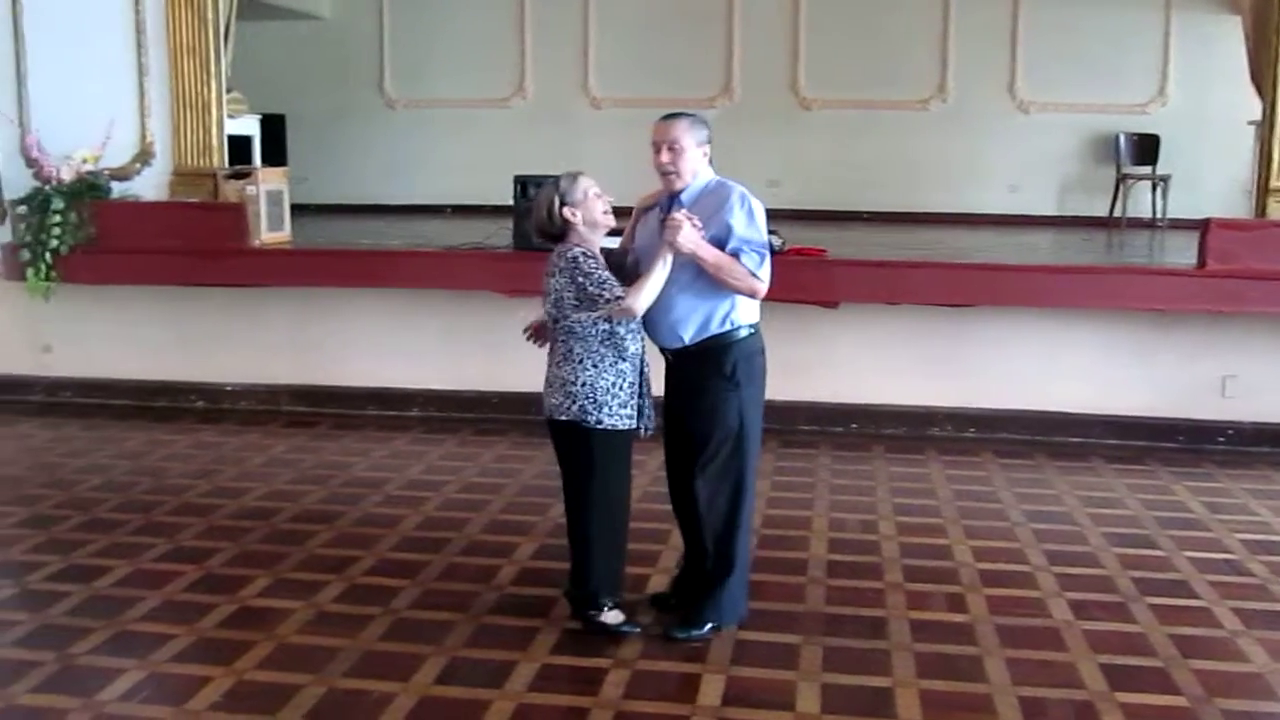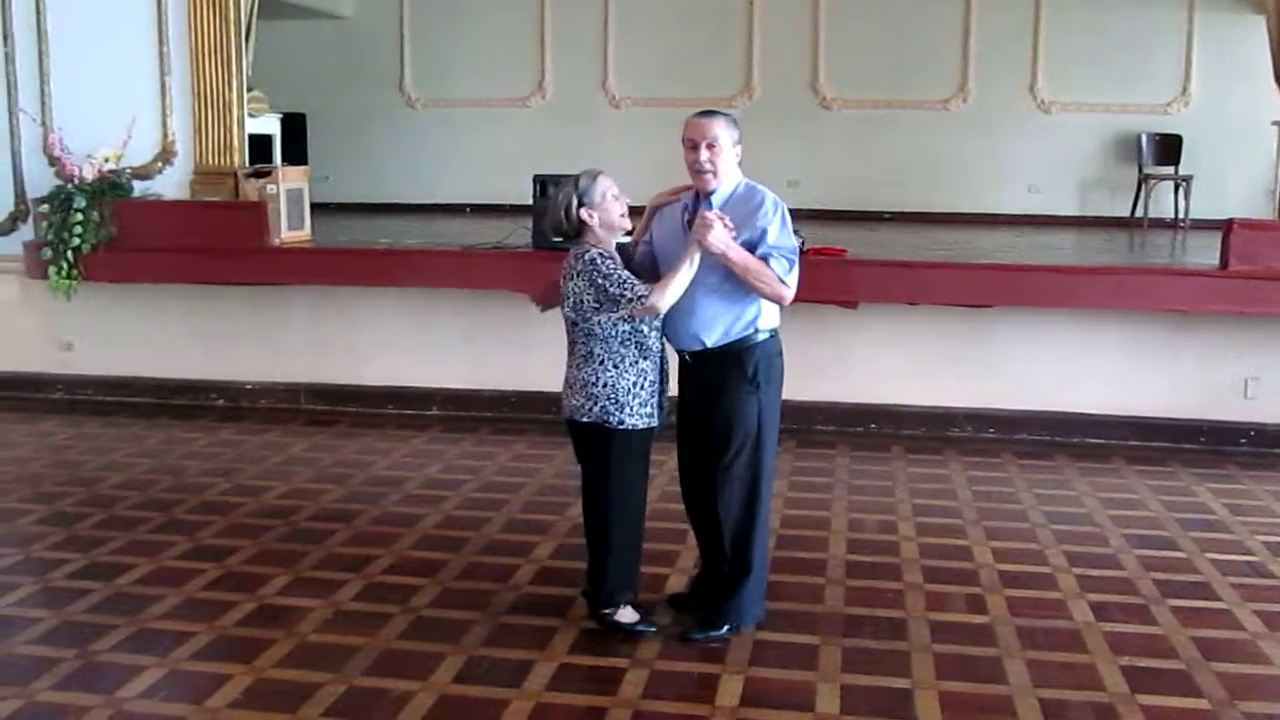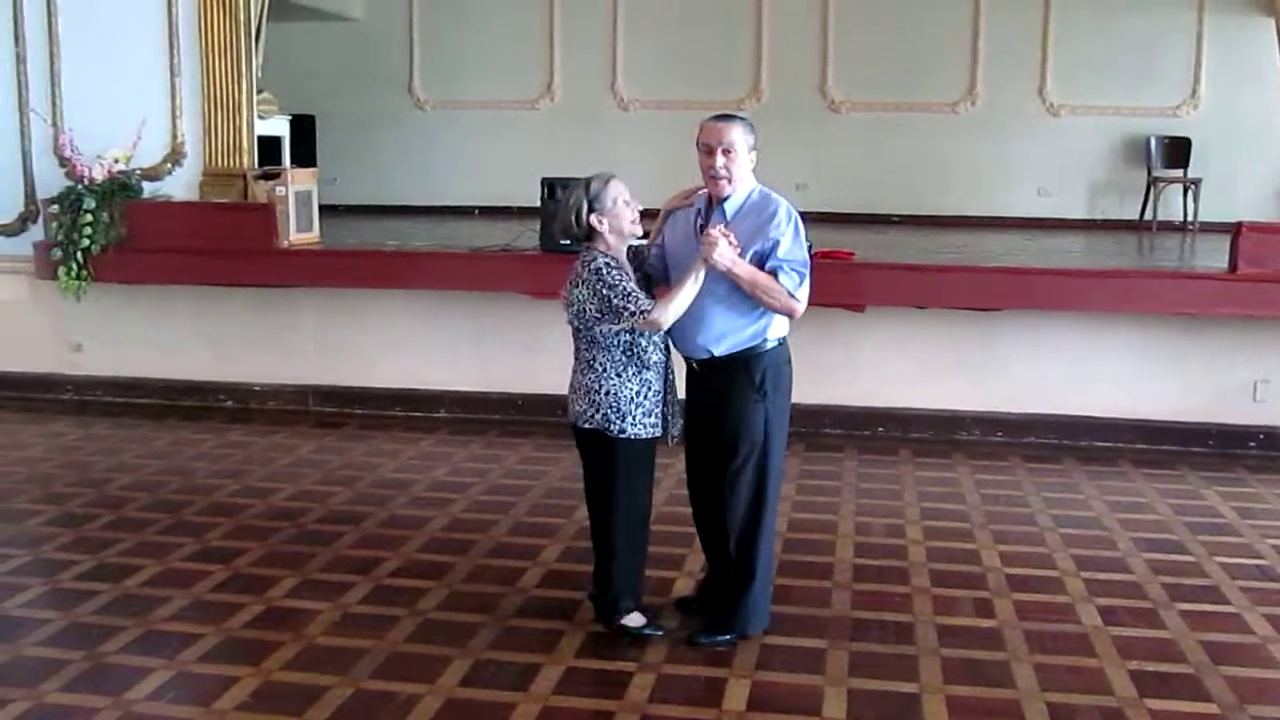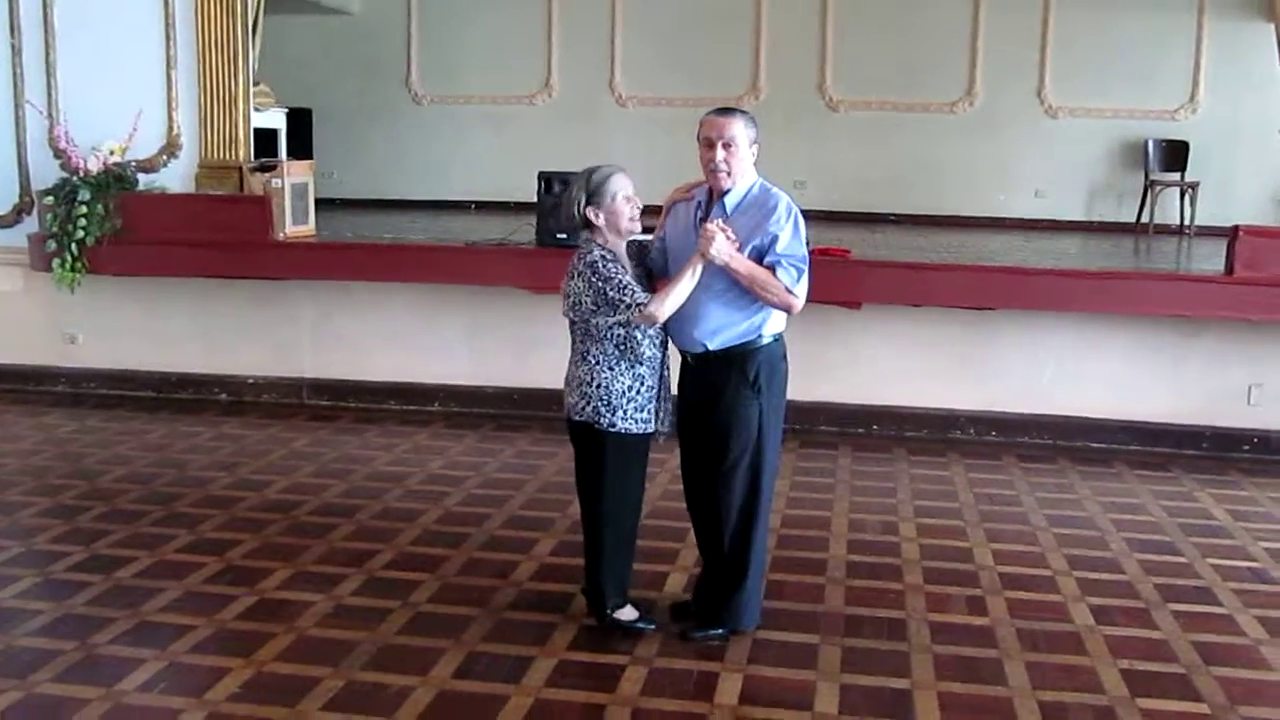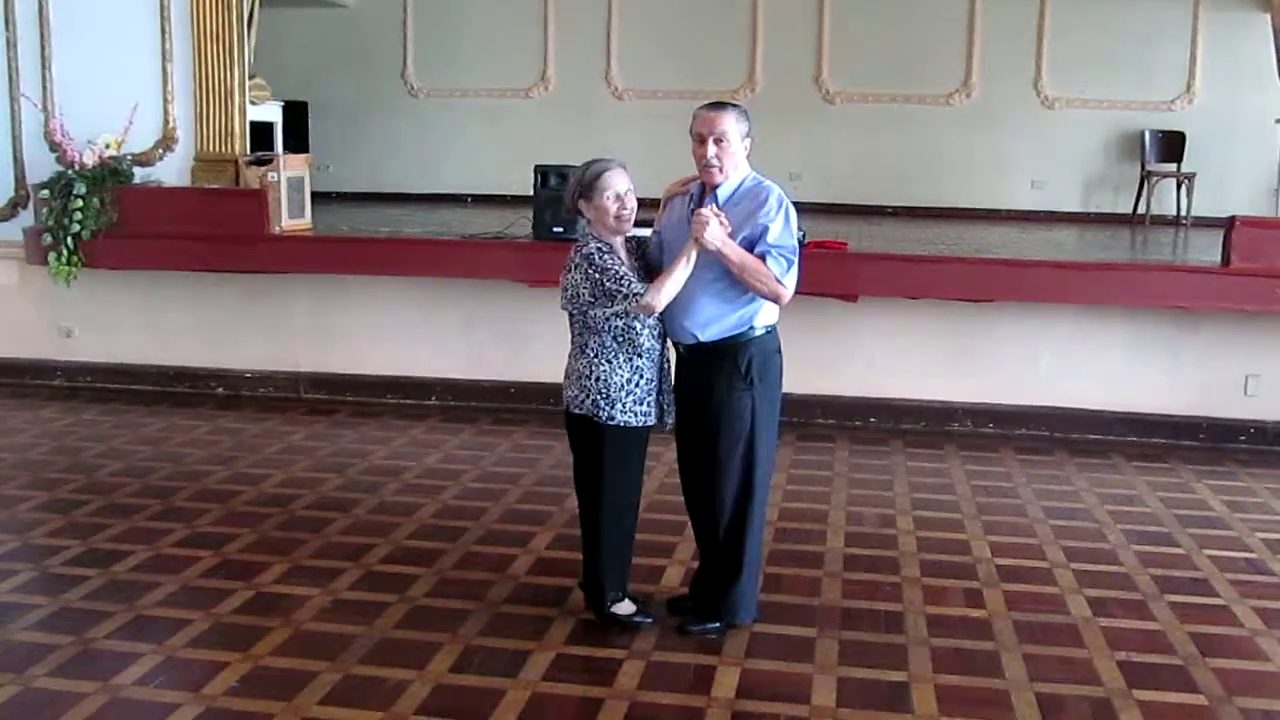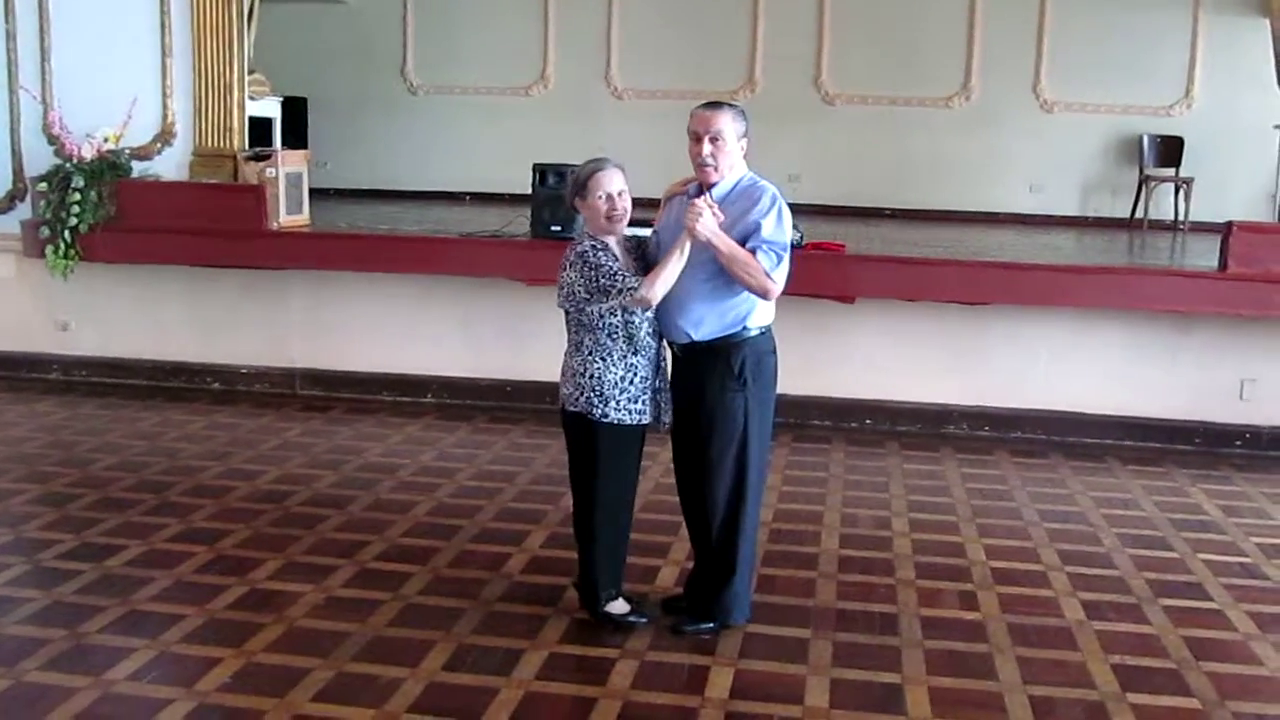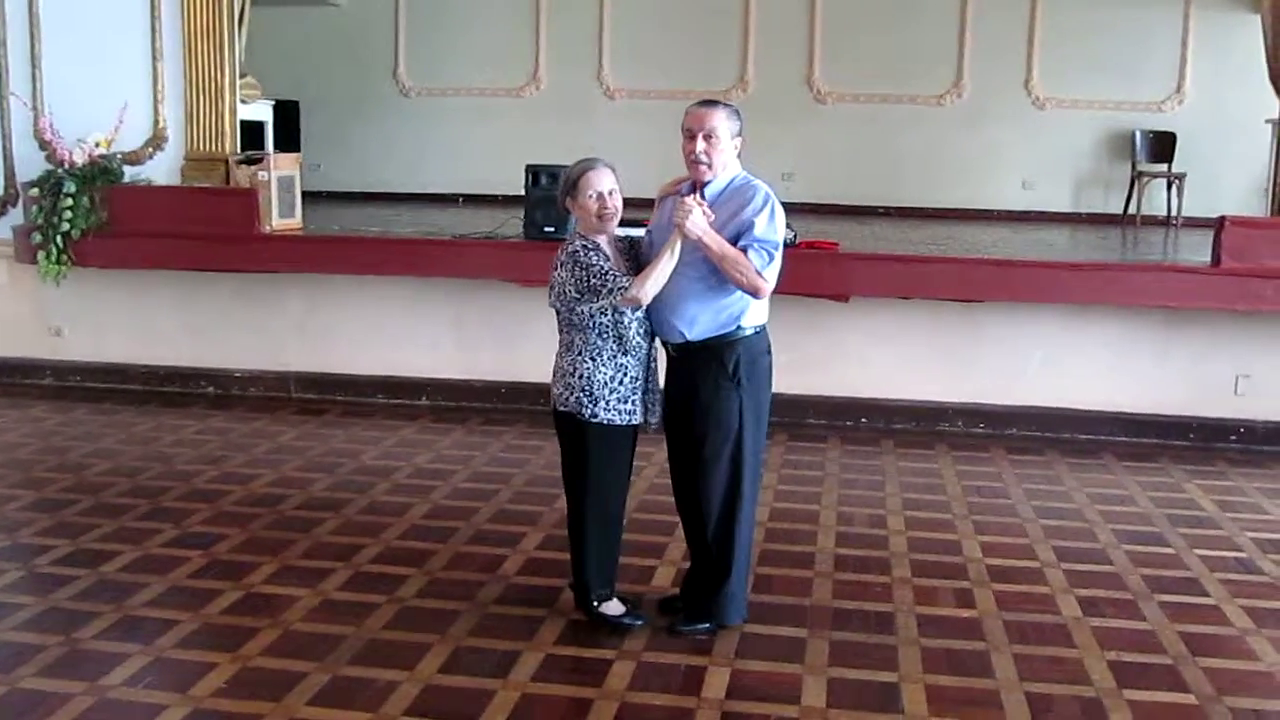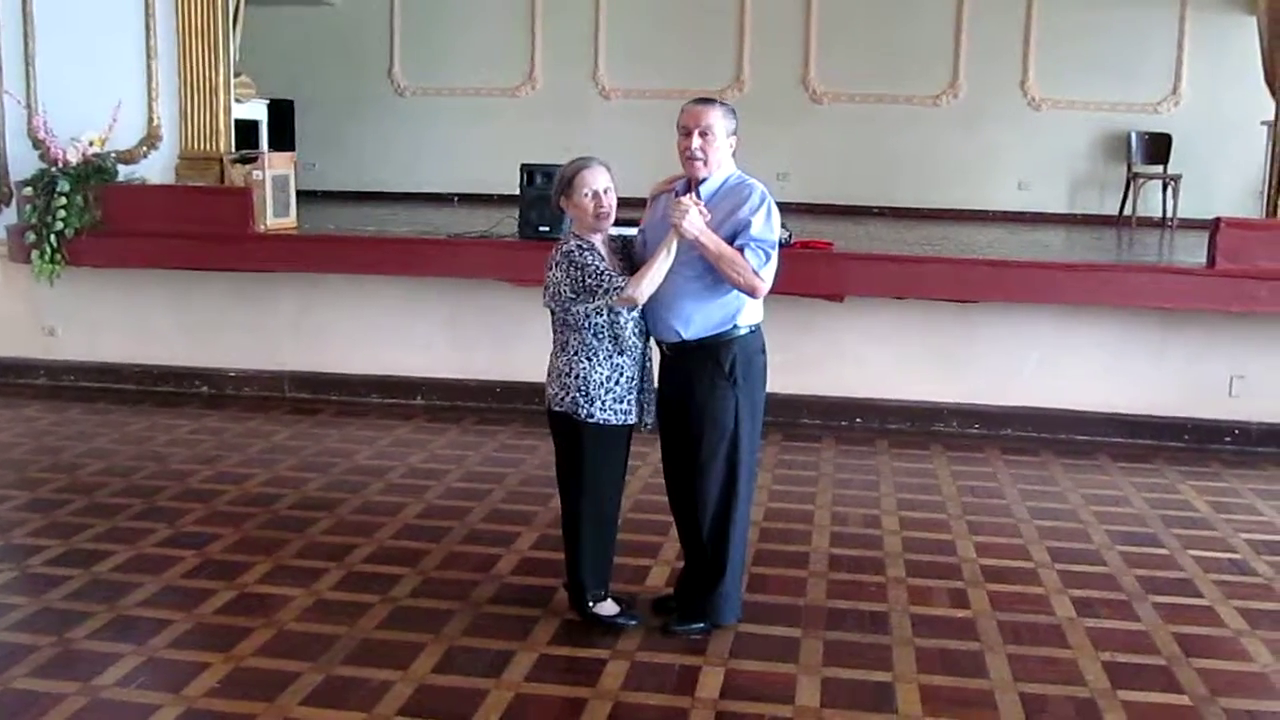
dt=0.3s
person 1, frame 1
left shoulder: (733, 202)
right shoulder: (652, 215)
left elbow: (755, 283)
right elbow: (624, 282)
left wrist: (695, 247)
left hip: (727, 358)
right hip: (682, 360)
left knee: (721, 480)
right knee: (684, 478)
left ankle: (720, 602)
right ankle: (694, 582)
person 1, frame 2
left shoulder: (763, 206)
right shoulder: (669, 213)
left elbow: (783, 290)
right elbow: (635, 273)
left wrist: (724, 247)
left hip: (745, 363)
right hip: (693, 364)
left knee: (739, 484)
right knee: (697, 479)
left ankle: (736, 604)
right ankle: (711, 581)
person 1, frame 3
left shoulder: (775, 214)
right shoulder: (681, 216)
left elbow: (793, 302)
right elbow: (647, 277)
left wrist: (730, 263)
left hip: (752, 371)
right hip: (700, 370)
left knee: (747, 491)
right knee: (705, 484)
left ankle: (741, 610)
right ankle: (718, 585)
person 1, frame 4
left shoulder: (776, 210)
right shoulder: (682, 210)
left elbow: (791, 298)
right elbow: (652, 272)
left wrist: (728, 258)
left hip: (748, 368)
right hip: (695, 366)
left knee: (741, 489)
right knee: (700, 485)
left ankle: (733, 608)
right ankle: (709, 591)
person 1, frame 5
left shoulder: (768, 201)
right shoulder: (678, 203)
left elbow: (780, 289)
right elbow: (650, 269)
left wrist: (720, 244)
left hip: (742, 359)
right hip: (691, 358)
left knee: (736, 482)
right knee: (697, 479)
left ankle: (729, 602)
right ankle: (707, 585)
person 1, frame 6
left shoulder: (763, 201)
right shoulder: (679, 202)
left elbow: (769, 284)
left wrist: (712, 235)
left hip: (737, 360)
right hip: (687, 358)
left knee: (729, 483)
right knee: (693, 480)
left ankle: (724, 602)
right ankle: (702, 585)
person 1, frame 7
left shoulder: (756, 200)
right shoulder: (672, 200)
left elbow: (759, 281)
left wrist: (702, 234)
left hip: (731, 358)
right hip: (681, 357)
left knee: (725, 483)
right knee: (689, 480)
left ankle: (720, 603)
right ankle: (698, 585)
person 1, frame 8
left shoulder: (751, 199)
right shoulder: (664, 199)
left elbow: (756, 282)
right elbow: (639, 268)
left wrist: (699, 233)
left hip: (726, 358)
right hip: (674, 357)
left knee: (719, 483)
right knee: (683, 480)
left ankle: (715, 602)
right ankle: (693, 584)
person 2, frame 1
left shoulder: (592, 259)
right shoulder: (572, 262)
right elbow: (632, 305)
left wrist: (640, 217)
right wrist: (669, 248)
left hip: (609, 403)
right hip: (587, 406)
left knee: (606, 501)
right knee: (596, 502)
left ankle: (592, 588)
right ankle: (593, 601)
person 2, frame 2
left shoulder: (606, 257)
right shoulder: (589, 263)
right elbow: (654, 302)
left wrist: (653, 211)
right wrist: (699, 247)
left hip: (625, 403)
right hip: (607, 406)
left knee: (621, 500)
right knee: (613, 502)
left ankle: (609, 589)
right ankle: (609, 600)
person 2, frame 3
left shoulder: (623, 259)
right shoulder: (596, 271)
left elbow: (653, 258)
right elbow: (657, 317)
left wrist: (668, 214)
right wrist: (704, 263)
left hip: (632, 410)
right hip: (612, 414)
left knee: (630, 506)
right knee: (618, 508)
left ankle: (614, 593)
right ankle: (616, 605)
person 2, frame 4
left shoulder: (629, 253)
right shoulder: (592, 263)
right elbow: (653, 312)
left wrist: (670, 209)
right wrist: (701, 257)
left hip: (630, 404)
right hip: (604, 407)
left knee: (622, 502)
right knee: (609, 503)
left ankle: (606, 588)
right ankle: (607, 600)
person 2, frame 5
left shoulder: (631, 247)
right shoulder: (589, 257)
right elbow: (650, 301)
right wrist: (696, 243)
left hip: (630, 397)
right hip: (603, 400)
left knee: (621, 496)
right knee: (607, 497)
left ankle: (606, 582)
right ankle: (605, 594)
person 2, frame 6
left shoulder: (632, 247)
right shoulder: (585, 255)
left elbow: (661, 254)
right elbow: (647, 294)
right wrist: (689, 235)
left hip: (628, 396)
right hip: (598, 398)
left knee: (618, 494)
right knee: (601, 495)
left ankle: (600, 580)
right ankle: (599, 593)
person 2, frame 7
left shoulder: (625, 246)
right shoulder: (575, 255)
right elbow: (639, 293)
right wrist: (680, 233)
left hip: (622, 395)
right hip: (590, 397)
left knee: (611, 495)
right knee: (594, 495)
left ankle: (596, 581)
right ankle: (594, 594)
person 2, frame 8
left shoulder: (618, 247)
right shoulder: (570, 256)
right elbow: (633, 294)
right wrist: (675, 233)
left hip: (615, 395)
right hip: (584, 398)
left knee: (605, 496)
right knee: (587, 496)
left ankle: (593, 583)
right ankle: (587, 594)
